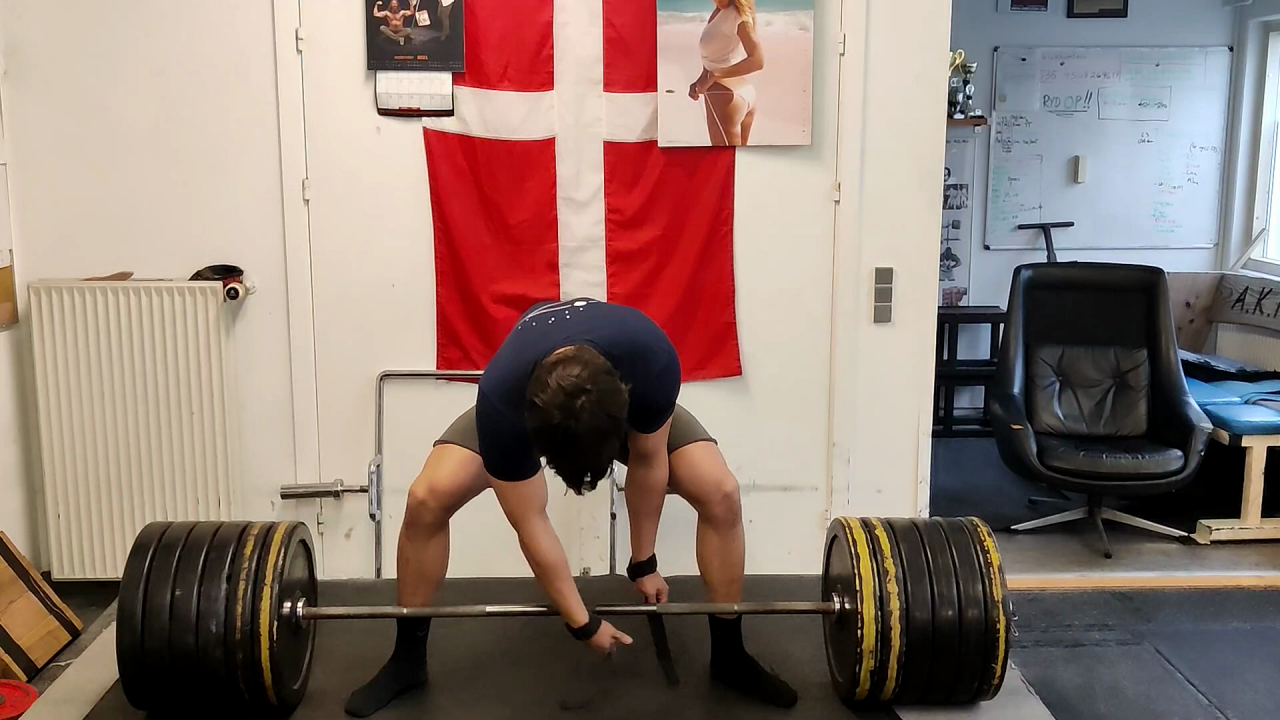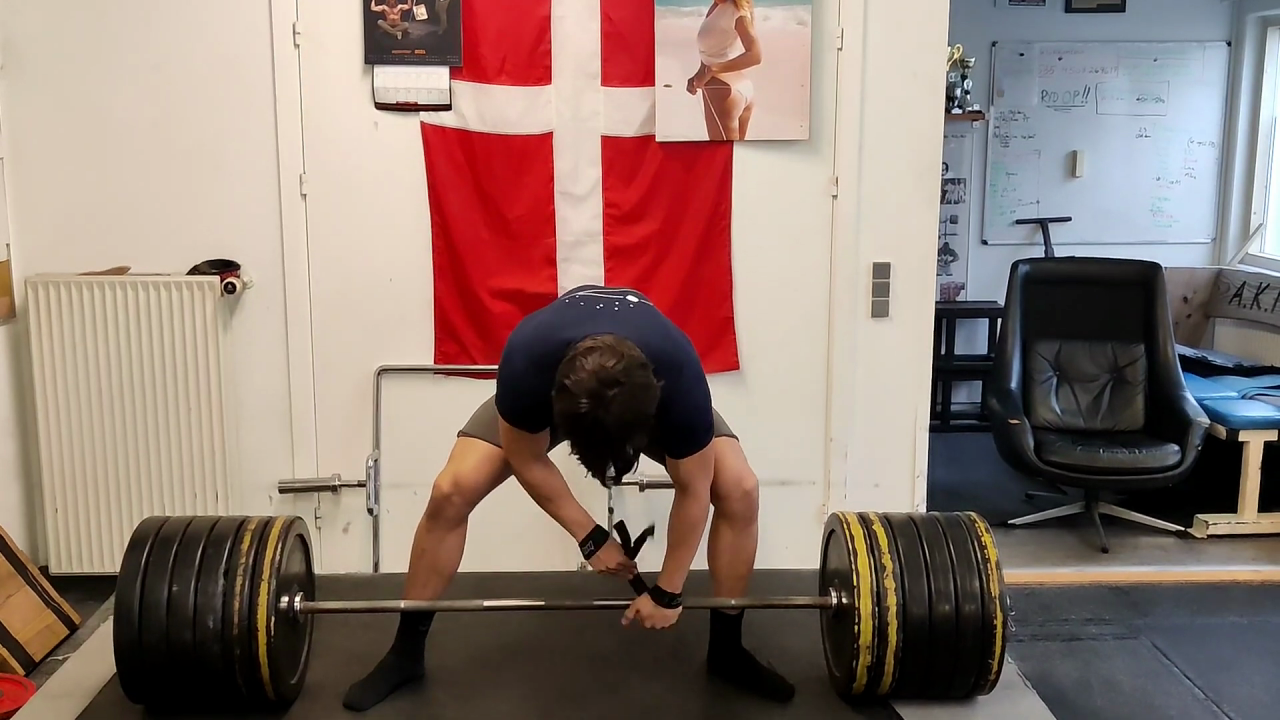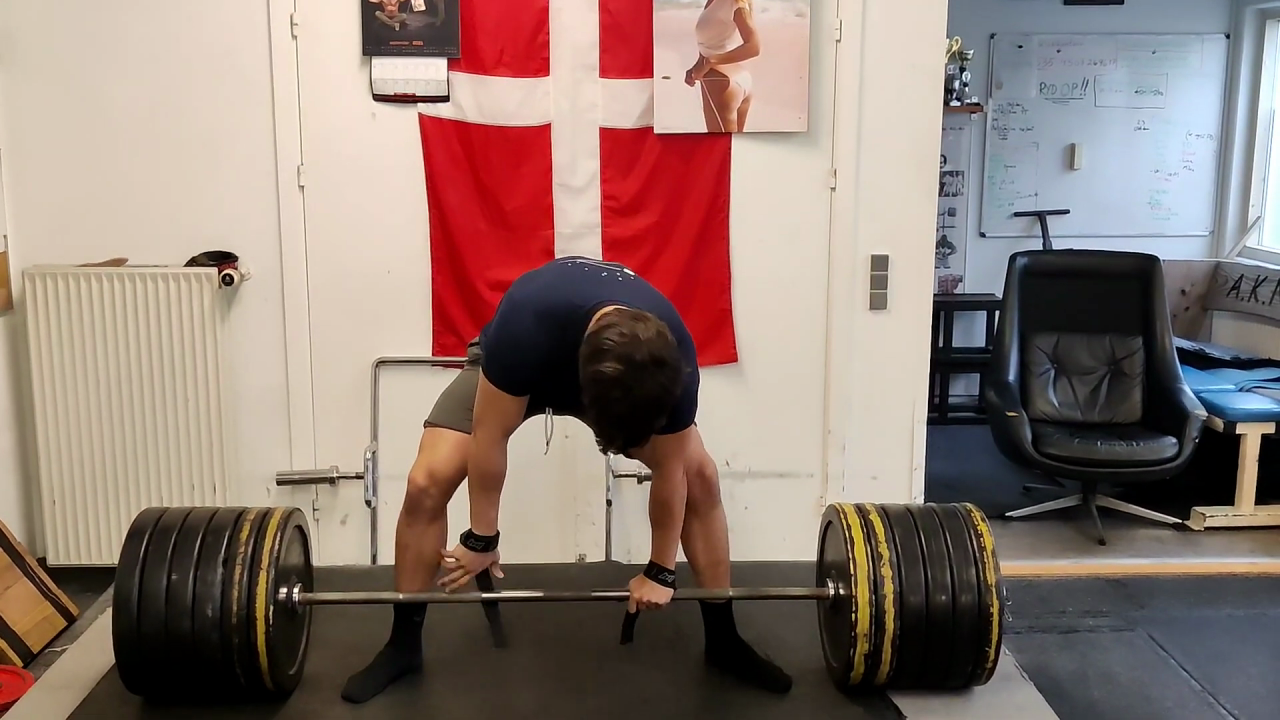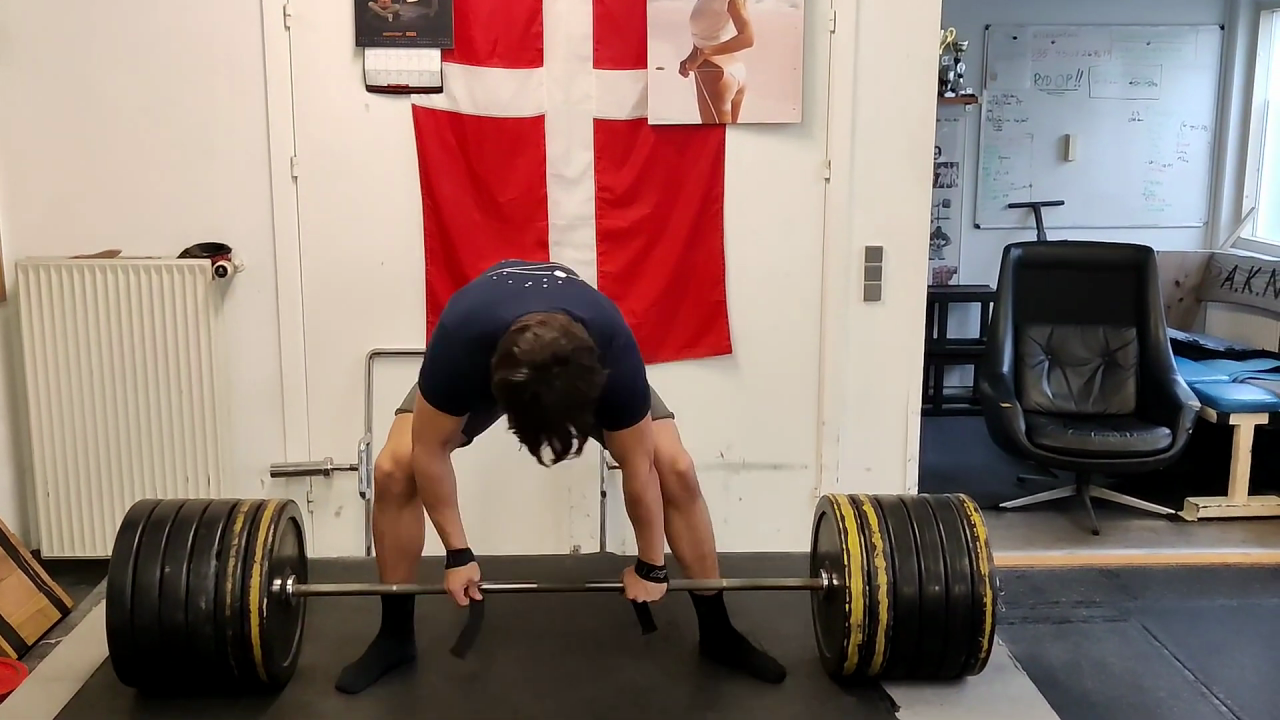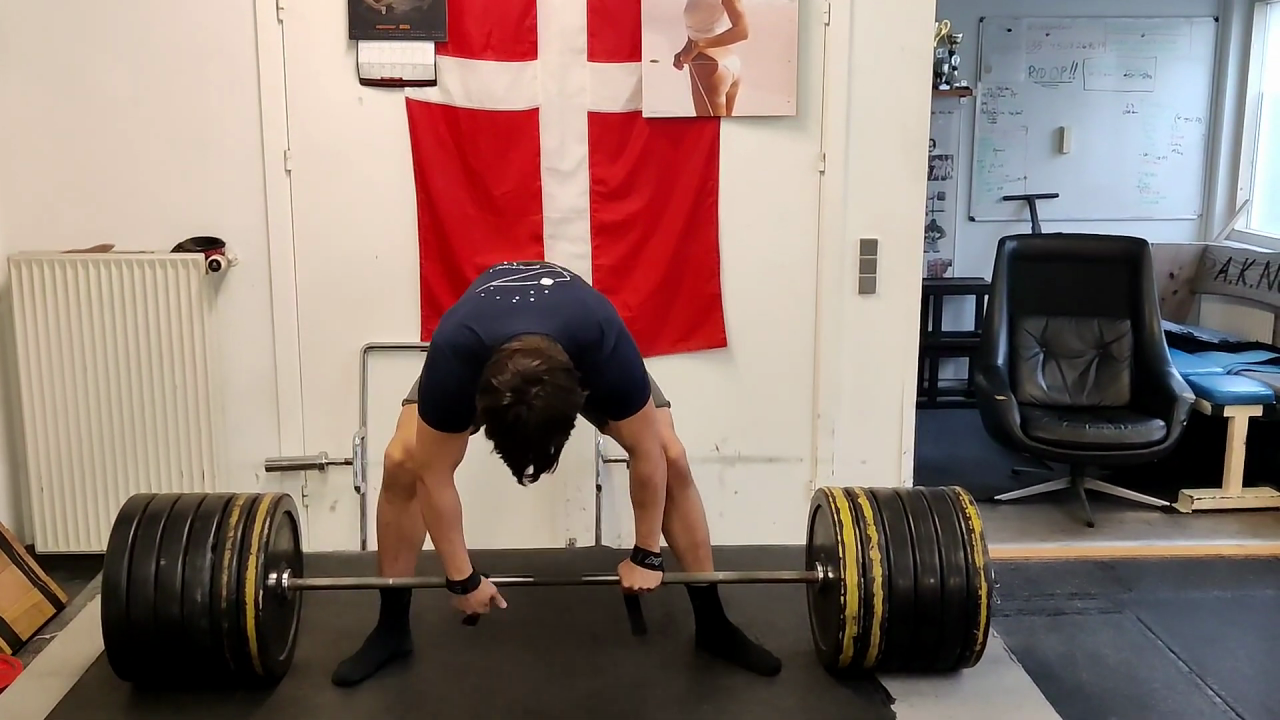
dt=1s
person 1, frame 1
left shoulder: (650, 359)
right shoulder: (502, 401)
left elbow: (649, 462)
right elbow: (530, 524)
left wrist: (643, 563)
right wrist: (582, 623)
left hip: (630, 400)
right hip: (525, 394)
left knee: (720, 493)
right knee: (427, 499)
left ankle: (729, 655)
right ankle: (407, 658)
person 1, frame 2
left shoulder: (679, 377)
right shoulder: (528, 360)
left elbow: (694, 491)
right elbow: (530, 463)
left wrist: (667, 592)
right wrist: (592, 540)
left hip: (651, 392)
right hip: (551, 386)
left knee: (739, 491)
right knee: (451, 492)
left ankle: (726, 649)
right ankle: (407, 652)
person 1, frame 3
left shoulder: (672, 357)
right shoulder: (528, 322)
left elbow: (668, 470)
right elbow: (489, 439)
left wrist: (660, 570)
right wrist: (482, 540)
right hip: (512, 370)
left knee: (699, 474)
right knee: (427, 482)
left ankle: (722, 639)
right ankle: (403, 644)
person 1, frame 4
left shoulder: (613, 349)
right shoulder: (459, 335)
left elbow: (639, 465)
right elbow: (427, 452)
left wrist: (651, 565)
right wrist: (458, 555)
left hip: (585, 353)
right hip: (480, 346)
left knee: (674, 469)
right knee: (393, 468)
left ankle: (717, 632)
right ankle: (396, 634)
person 1, frame 5
left shoulder: (607, 349)
right shoulder: (455, 358)
left elbow: (648, 454)
right elbow: (436, 478)
left wrist: (646, 553)
right wrist: (461, 578)
left hip: (580, 335)
right hip: (478, 345)
left knee: (672, 457)
right knee: (402, 463)
left ankle: (712, 623)
right ankle: (392, 628)
